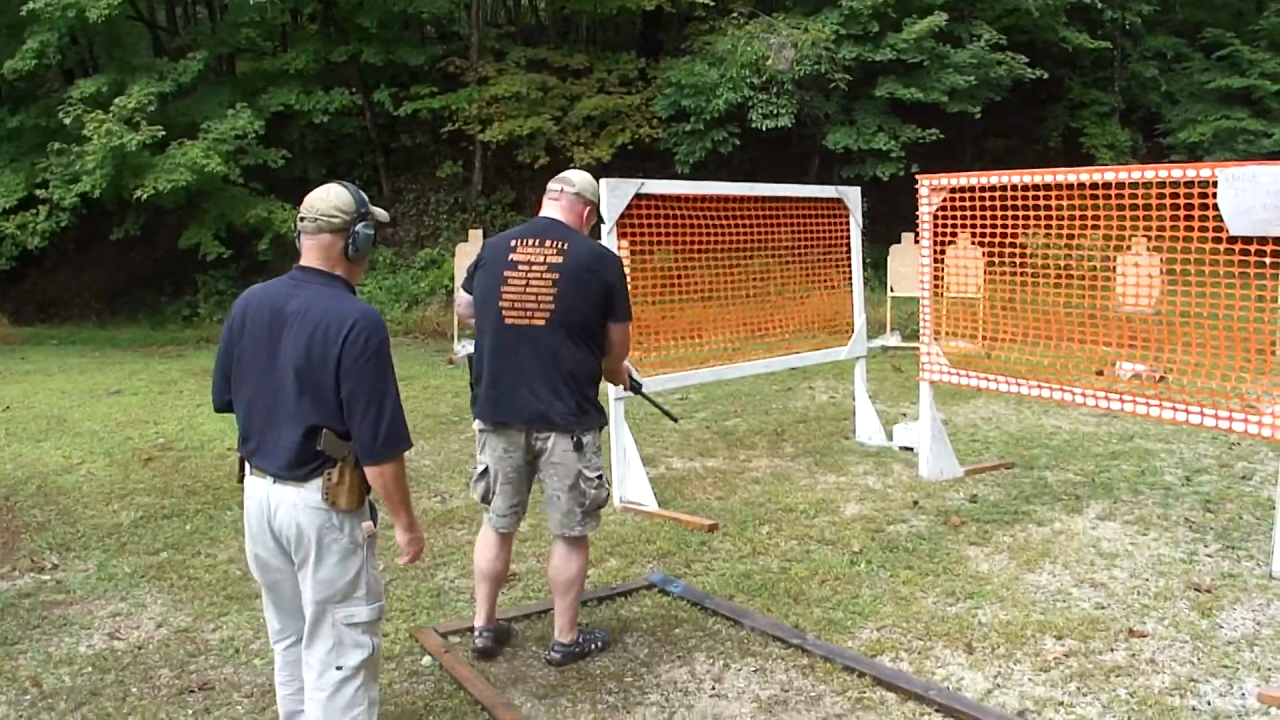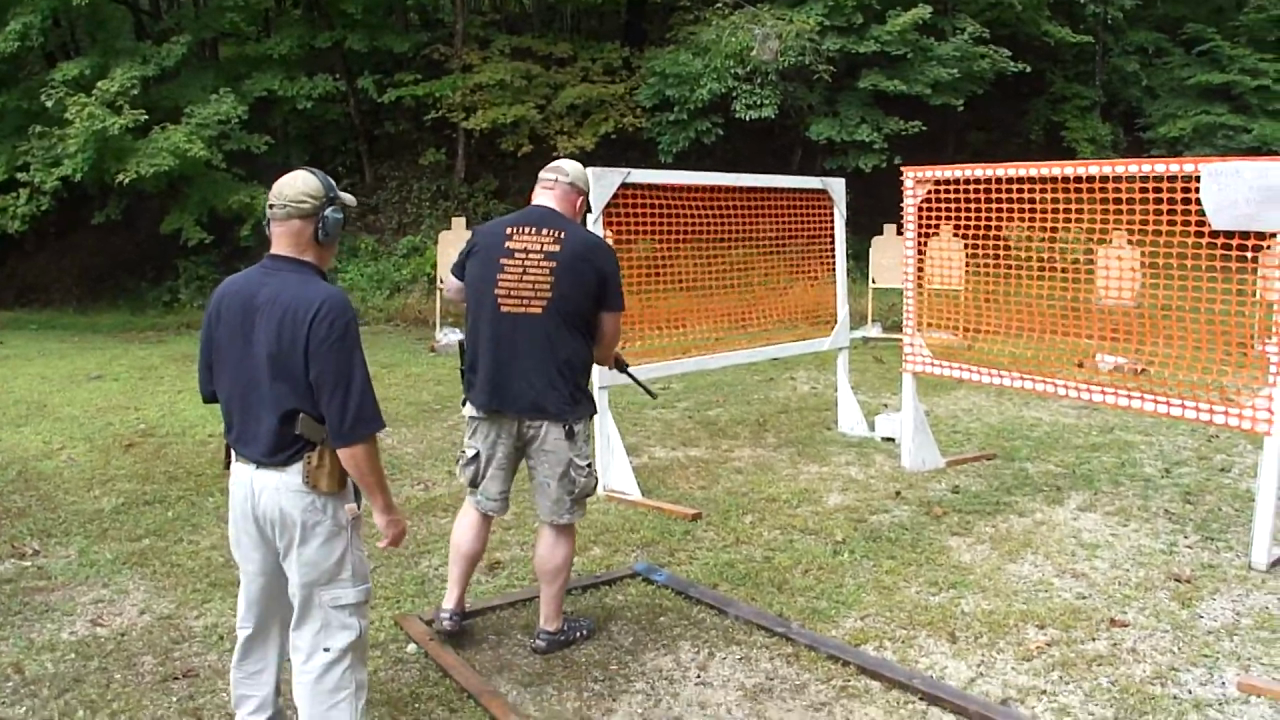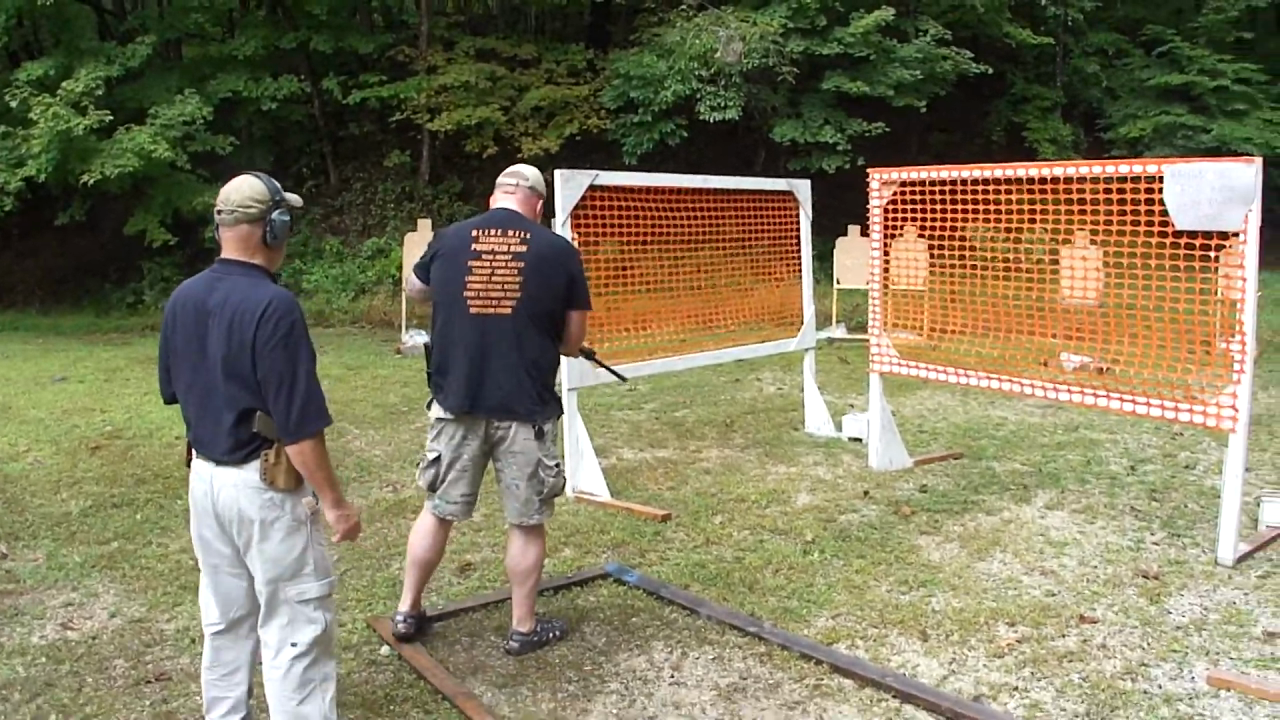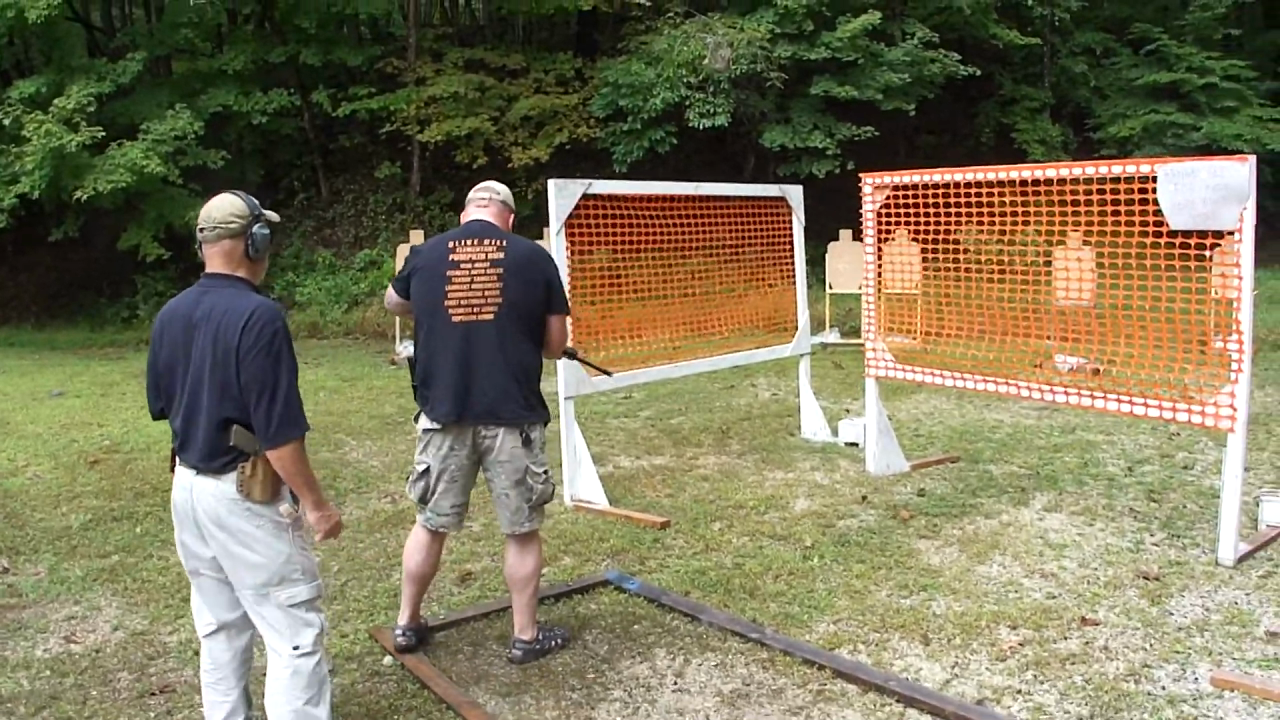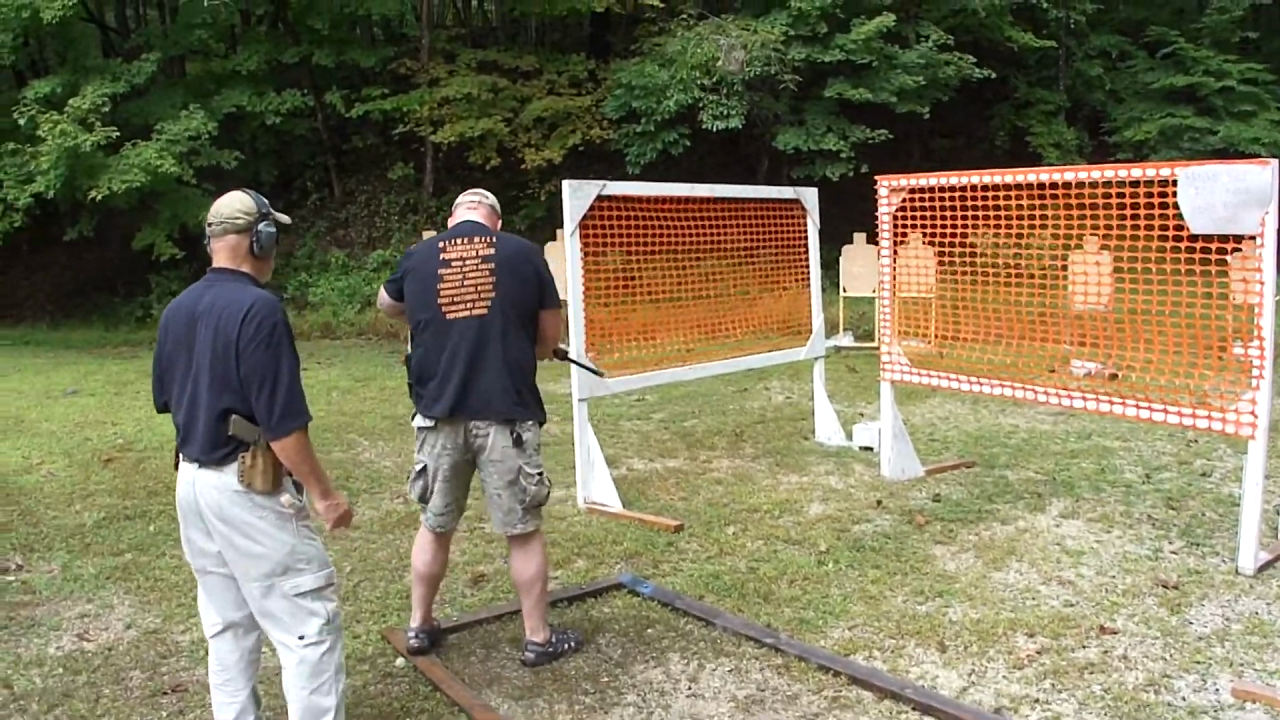
dt=0.2s
person 1, frame 1
left shoulder: (249, 303)
right shoulder: (356, 321)
left elbow: (225, 398)
right elbow: (379, 445)
right wrist: (405, 523)
left hip: (259, 491)
right hip: (322, 502)
left knee: (288, 630)
right knee: (341, 647)
person 1, frame 2
left shoulder: (226, 295)
right shoulder: (325, 305)
left elbow: (213, 388)
right elbow: (351, 427)
right wrist: (383, 506)
left hip: (245, 478)
right hip: (307, 487)
left knee: (257, 616)
right knee: (329, 632)
person 1, frame 3
left shoulder: (182, 299)
right shoulder: (274, 306)
left elbow: (173, 390)
right elbow: (299, 425)
right wrist: (334, 501)
left hip: (205, 478)
right hip: (265, 486)
left knee: (226, 618)
right knee: (297, 629)
person 1, frame 4
left shoulder: (171, 314)
right shoulder: (257, 316)
left elbow: (161, 405)
right elbow: (280, 432)
right wrist: (315, 503)
left hip: (189, 488)
right hip: (246, 495)
left knee: (219, 625)
right knee: (297, 631)
person 1, frame 5
left shoulder: (176, 310)
right shoulder: (258, 308)
left elbow: (166, 399)
right elbow: (283, 423)
right wrist: (323, 491)
left hip: (192, 481)
right hip: (250, 488)
left knee: (227, 624)
right knee: (309, 621)
person 2, frame 1
left shoulder: (493, 249)
right shoulder: (600, 260)
left elbow: (464, 309)
right elbow: (617, 347)
right wrist: (614, 373)
left hip: (497, 412)
right hip: (567, 418)
left knee: (496, 522)
right knee: (570, 532)
left ankle: (484, 626)
right ankle: (565, 639)
person 2, frame 2
left shoulder: (485, 236)
right shoulder: (594, 250)
left elbow: (452, 291)
right elbow: (608, 337)
right wrist: (599, 356)
left hip: (489, 399)
right hip: (557, 406)
left knee: (479, 503)
right knee: (558, 520)
left ankle: (451, 607)
right ankle: (550, 626)
person 2, frame 3
left shoulder: (448, 239)
right shoulder: (558, 250)
left elbow: (415, 288)
right elbow: (574, 338)
left hip: (455, 402)
right hip: (525, 407)
left knee: (438, 510)
right knee: (527, 521)
left ankle: (407, 612)
right ankle: (524, 628)
person 2, frame 4
left shoulder: (425, 254)
right shoulder: (534, 257)
left elbow: (393, 303)
right elbow: (556, 342)
left hip: (443, 413)
right hip: (512, 416)
left knee: (431, 521)
right knee: (523, 529)
left ankle: (407, 624)
right ankle: (526, 635)
person 2, frame 5
left shoulder: (417, 256)
right shoulder: (524, 253)
left elbow: (386, 304)
right elbow: (550, 336)
left hip: (439, 413)
right hip: (507, 413)
left knee: (435, 525)
right knee: (524, 529)
left ankle: (419, 626)
right ankle: (538, 637)
